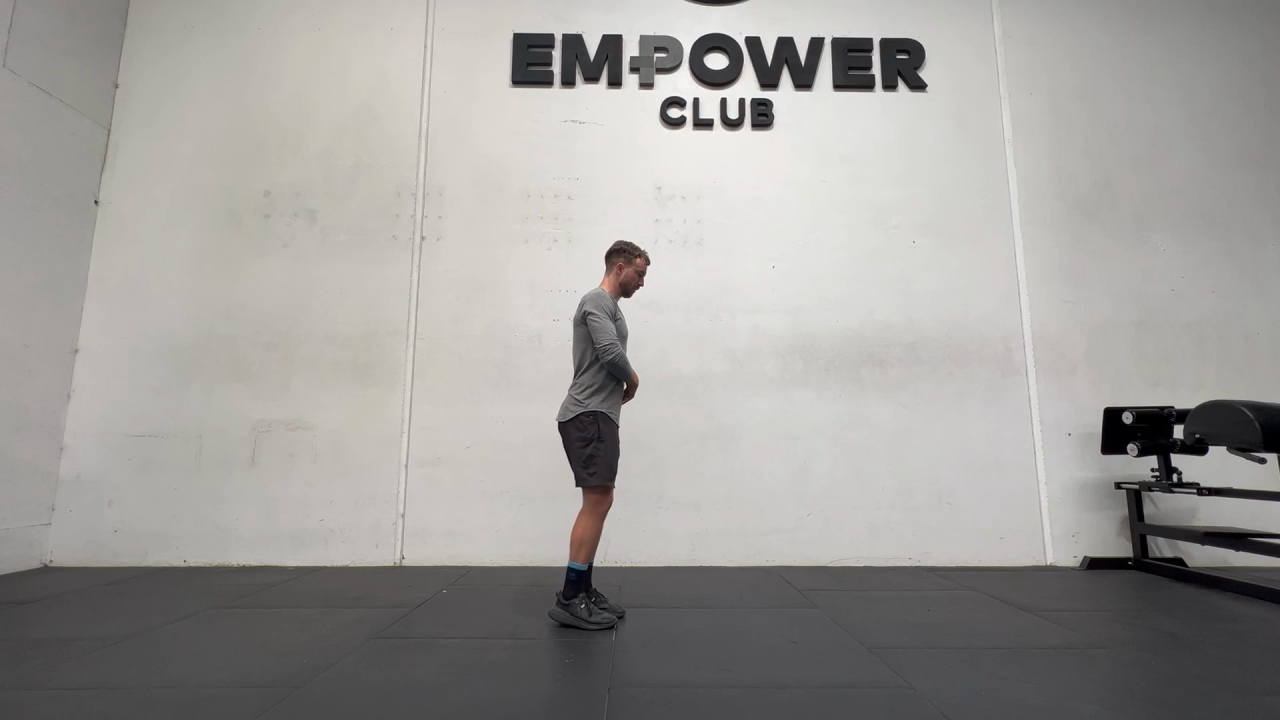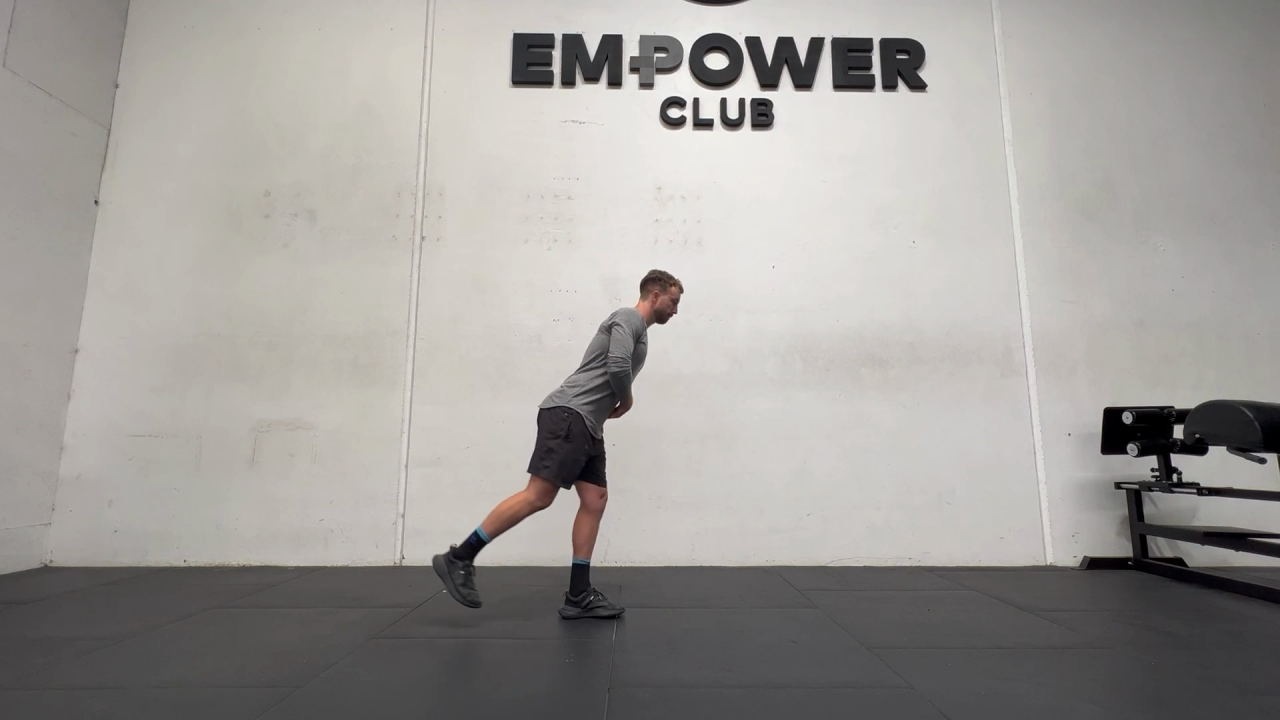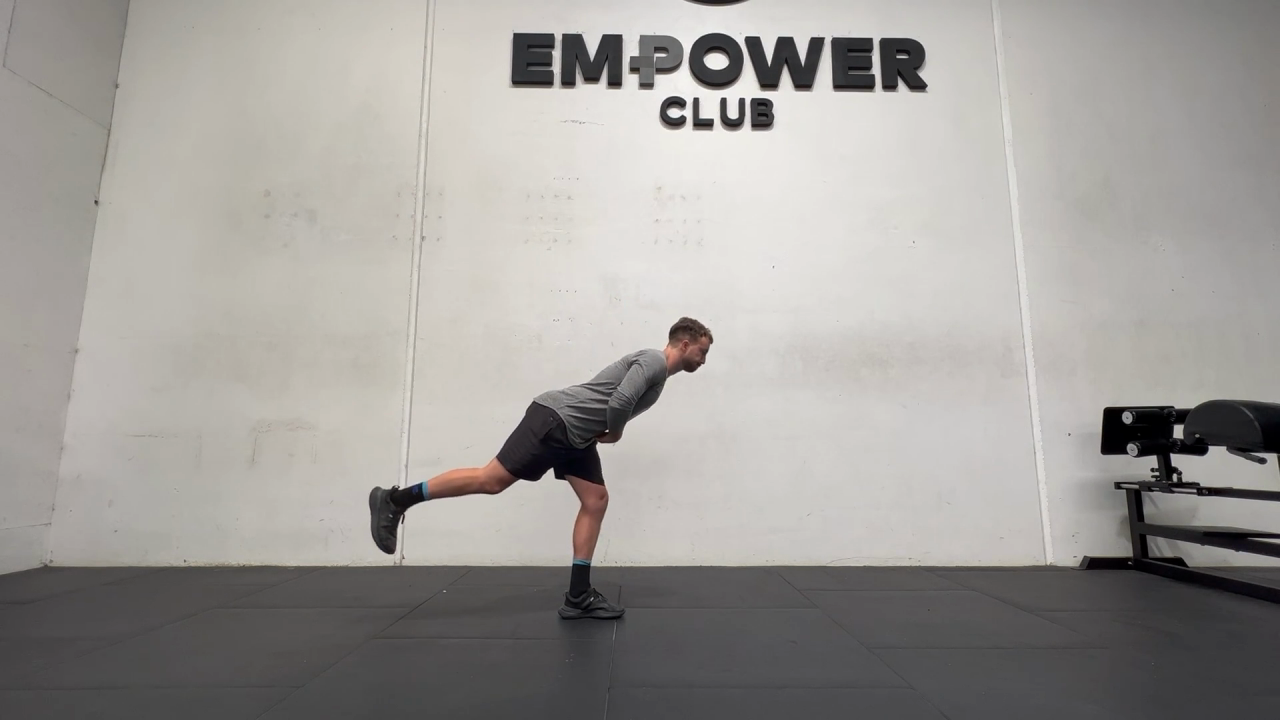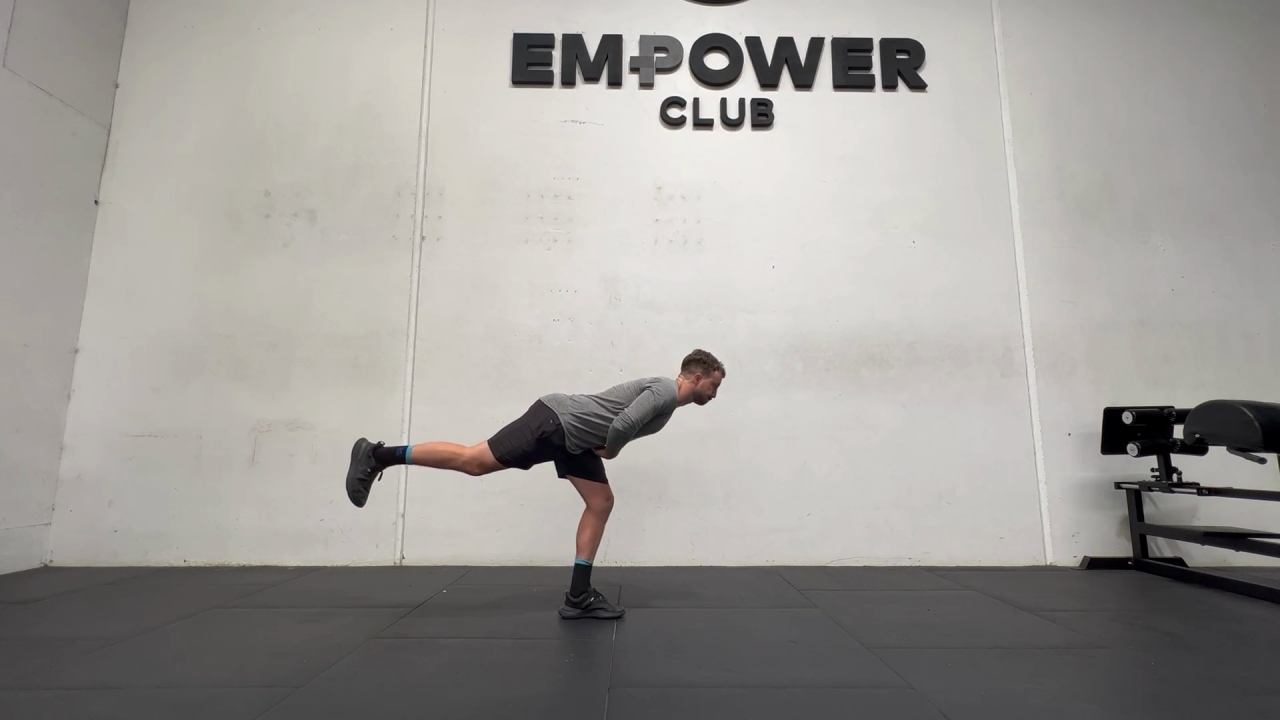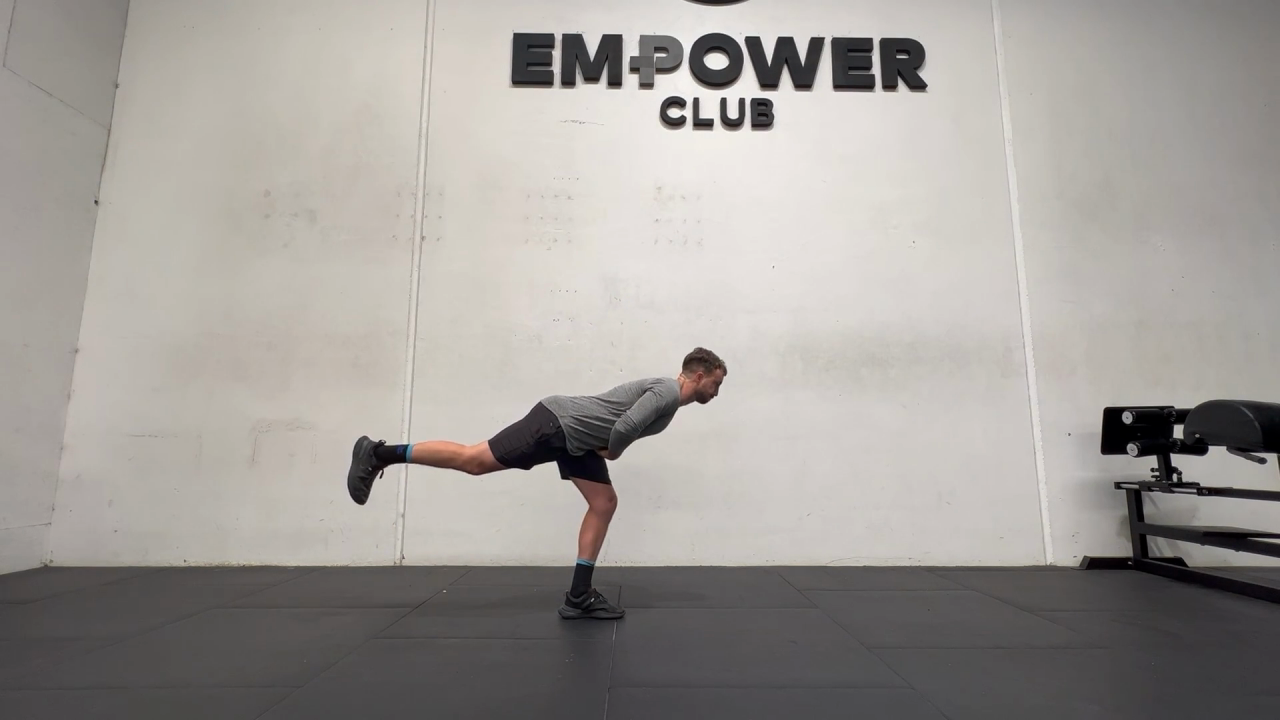
dt=1s
person 1, frame 1
left shoulder: (608, 306)
right shoulder: (597, 301)
right elbow: (610, 354)
left wrist: (623, 384)
right wrist: (632, 380)
left hip: (599, 416)
right hip: (588, 416)
left knee: (599, 504)
right knee: (596, 503)
left ankle: (582, 591)
right ankle: (570, 599)
person 1, frame 2
left shoulder: (637, 329)
right shoulder: (628, 318)
right elbow: (617, 367)
left wrist: (617, 402)
right wrist: (626, 400)
left hip: (587, 424)
right hip: (568, 414)
left knee: (595, 501)
right knee: (537, 497)
left ankle: (579, 595)
right ankle: (459, 558)
person 1, frame 3
left shoulder: (656, 372)
right shoulder: (653, 362)
right elbow: (620, 401)
left wrist: (607, 432)
right wrist: (616, 432)
left hip: (575, 434)
right hip: (554, 420)
left knee: (596, 501)
right knee: (491, 480)
left ankle: (578, 595)
right ankle: (395, 500)
person 1, frame 4
left shoulder: (662, 395)
right shoulder: (665, 392)
right elbow: (623, 423)
left wrist: (604, 449)
right wrist: (611, 451)
left hip: (572, 437)
right hip: (555, 422)
left knee: (601, 503)
right knee: (473, 461)
left ankle: (579, 595)
right ankle: (379, 456)
person 1, frame 5
left shoulder: (666, 394)
right shoulder: (667, 391)
right elbow: (626, 427)
left wrist: (606, 450)
right wrist: (614, 453)
left hip: (576, 439)
right hip: (558, 425)
left knee: (605, 504)
right knee: (473, 459)
left ankle: (579, 596)
right ankle: (379, 455)
